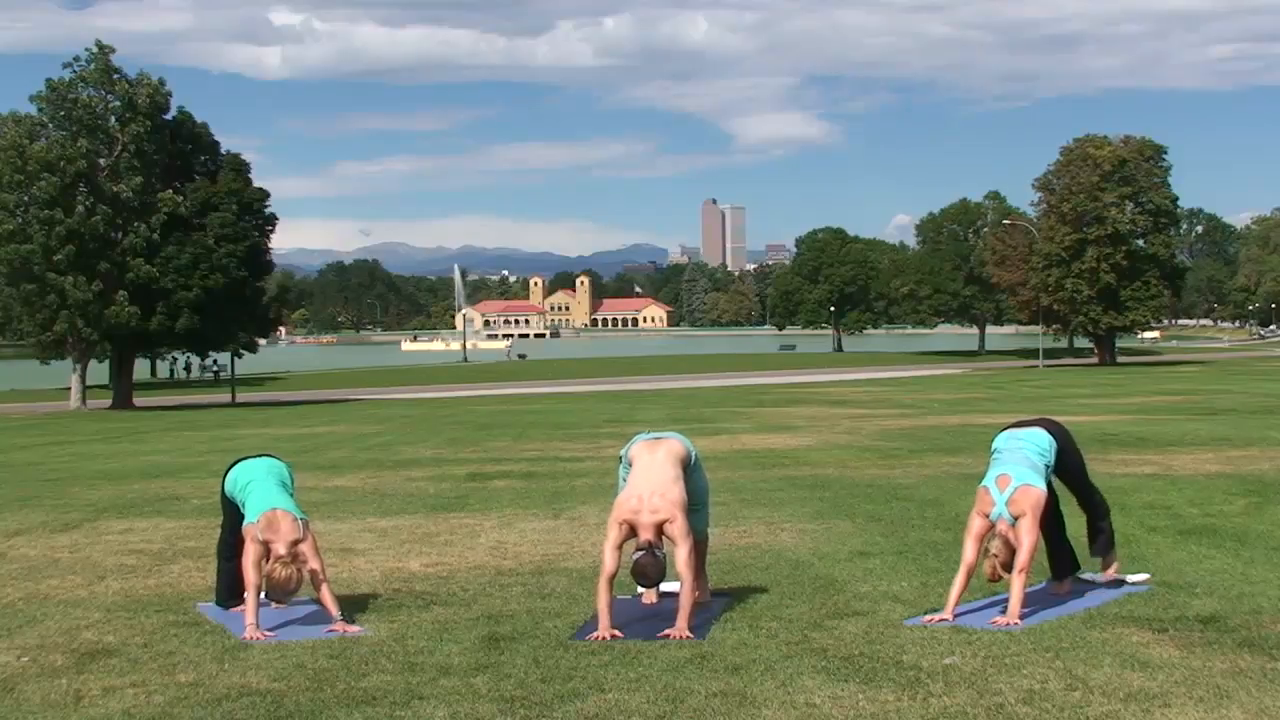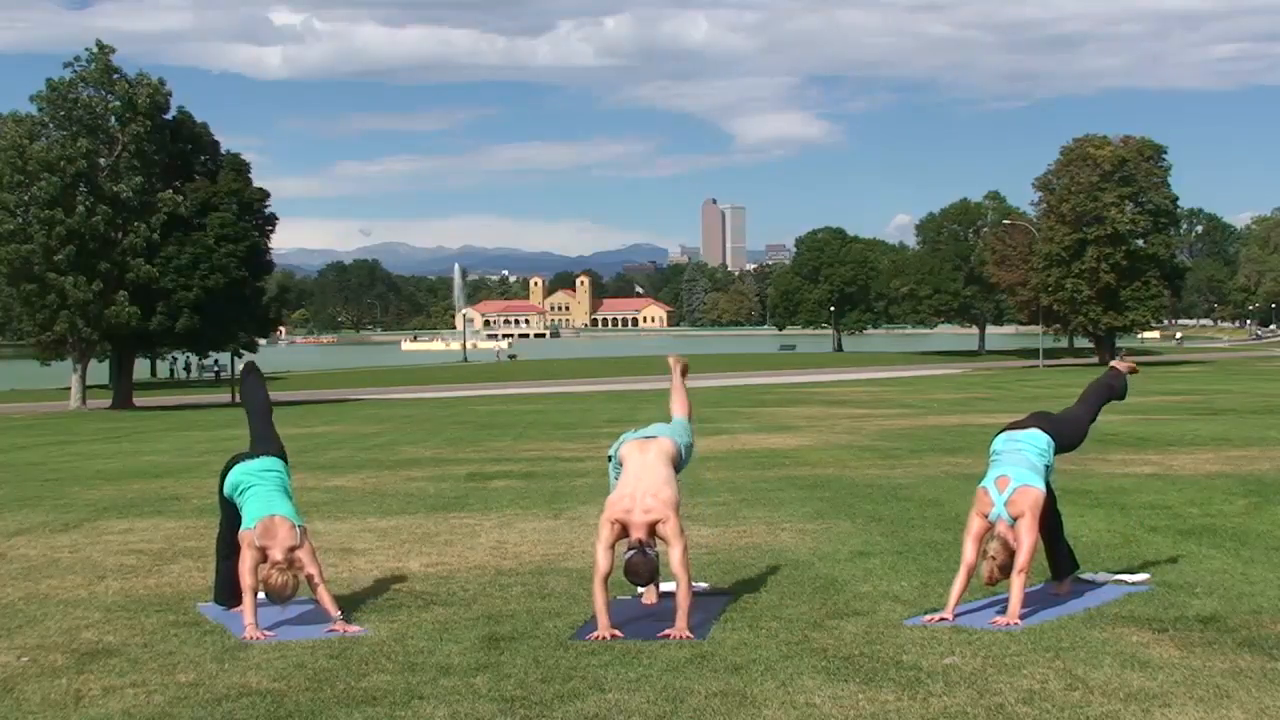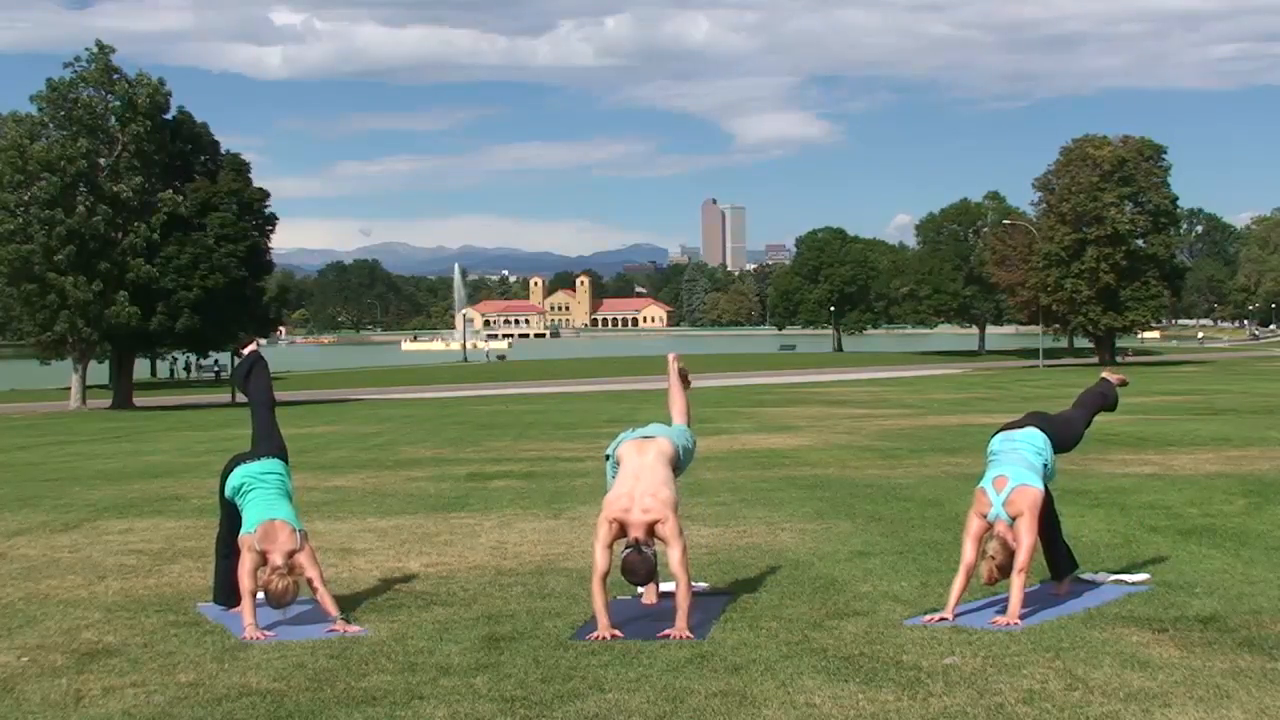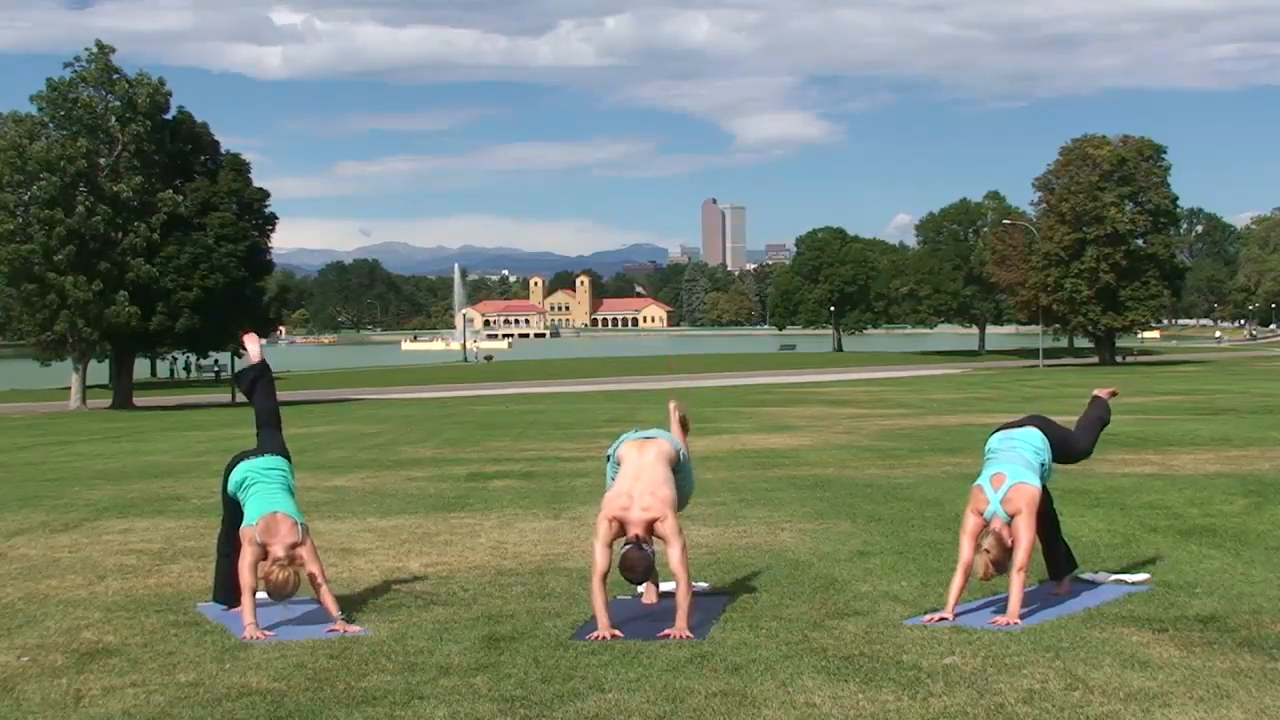
dt=1s
person 1, frame 1
left shoulder: (302, 535)
right shoulder: (255, 537)
left elbow: (321, 580)
right elbow: (252, 587)
left wrist: (339, 619)
right wrist: (251, 626)
right hip: (238, 477)
right knee: (232, 542)
left ankle: (275, 596)
right ankle: (228, 598)
person 1, frame 2
left shoulder: (298, 542)
right shoulder: (252, 543)
left elbow: (318, 583)
right elbow: (248, 589)
left wrist: (338, 618)
right wrist: (250, 626)
left hip: (271, 465)
right hip: (238, 475)
left knee: (261, 415)
right knee: (229, 542)
left ankle: (249, 372)
right ankle: (227, 599)
person 1, frame 3
left shoulder: (298, 543)
right shoulder: (251, 544)
left elbow: (318, 585)
right elbow: (246, 591)
left wrist: (339, 619)
right wrist: (250, 626)
left hip: (272, 466)
right hip: (238, 475)
left knee: (264, 410)
right knee: (229, 542)
left ankle: (252, 358)
right ankle: (225, 600)
person 1, frame 4
left shoulder: (300, 538)
right shoulder: (252, 538)
left elbow: (320, 581)
right elbow: (247, 587)
left wrist: (339, 618)
right wrist: (250, 626)
left hip: (276, 465)
right hip: (242, 473)
left knee: (269, 430)
right knee: (231, 540)
left ankle: (256, 361)
right ankle: (226, 600)
person 2, frame 1
left shoulder: (673, 519)
right shoulder: (620, 521)
left elbow: (686, 577)
right elbow: (606, 576)
left wrist: (682, 625)
right wrist: (604, 625)
left hip: (680, 449)
right hip: (636, 449)
left knee: (696, 525)
left ankle: (701, 576)
right ankle: (651, 586)
person 2, frame 2
left shoulder: (666, 519)
right shoulder: (612, 520)
left elbow: (682, 577)
right elbow: (601, 576)
left wrist: (681, 626)
right wrist: (603, 625)
left hip: (667, 442)
right hip: (627, 446)
left knee: (681, 422)
left ankle: (676, 371)
right ankle: (650, 584)
person 2, frame 3
left shoulder: (664, 518)
right shoulder: (610, 519)
left elbow: (682, 577)
right elbow: (598, 577)
left wrist: (681, 625)
right wrist: (603, 625)
left hip: (665, 444)
right hip: (624, 447)
left knee: (681, 429)
left ankle: (673, 368)
right ankle: (651, 584)
person 2, frame 4
left shoulder: (664, 517)
right shoulder: (609, 519)
left elbow: (682, 577)
right elbow: (598, 577)
left wrist: (681, 625)
right wrist: (603, 625)
left hip: (666, 446)
right hip: (625, 447)
left ankle: (675, 415)
right ankle: (651, 580)
person 3, frame 1
left shoulder: (1026, 509)
right shoulder: (981, 513)
left elbow: (1021, 569)
right elbow: (966, 566)
left wrist: (1012, 614)
right wrist: (947, 610)
left hip: (1047, 438)
left knee: (1083, 491)
right knee: (1048, 516)
left ankle: (1106, 553)
right ankle: (1063, 574)
person 3, frame 2
left shoulder: (1025, 509)
right shoulder: (981, 511)
left elbow: (1021, 569)
right elbow: (966, 566)
left wrist: (1012, 614)
right wrist: (948, 609)
left hip: (1043, 436)
right hip: (1007, 440)
left knee: (1084, 410)
right knee: (1046, 518)
left ankle: (1117, 371)
right ankle: (1063, 575)
person 3, frame 3
left shoulder: (1024, 507)
right shoulder: (980, 510)
left elbow: (1020, 569)
right elbow: (965, 565)
left wrist: (1012, 614)
right wrist: (948, 610)
left hip: (1041, 436)
right hip: (1005, 440)
left knee: (1079, 415)
right knee: (1044, 518)
left ankle: (1107, 383)
right ankle: (1063, 573)
person 3, frame 4
left shoulder: (1021, 505)
right shoulder: (976, 508)
left elbow: (1020, 567)
right elbow: (963, 563)
left wrist: (1012, 614)
right wrist: (948, 609)
left hip: (1039, 437)
right hip: (1001, 439)
left knee: (1082, 445)
right knee: (1043, 517)
left ankle: (1100, 400)
right ankle: (1062, 574)
